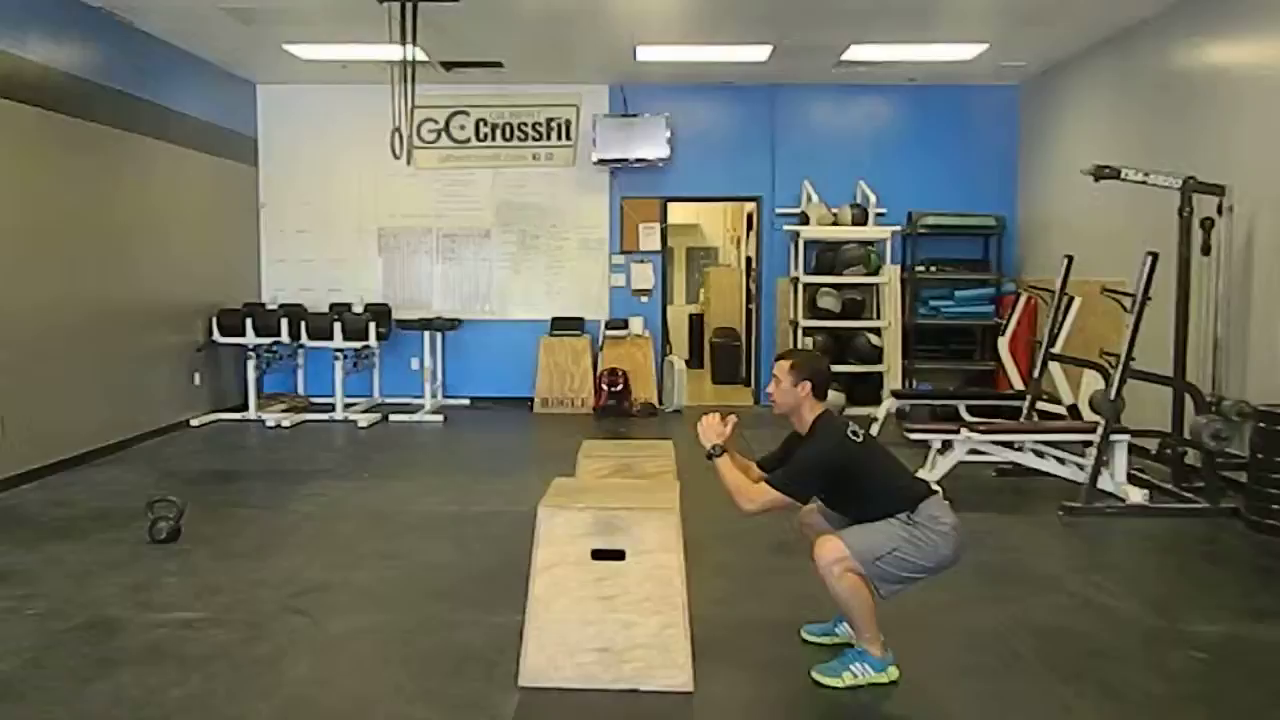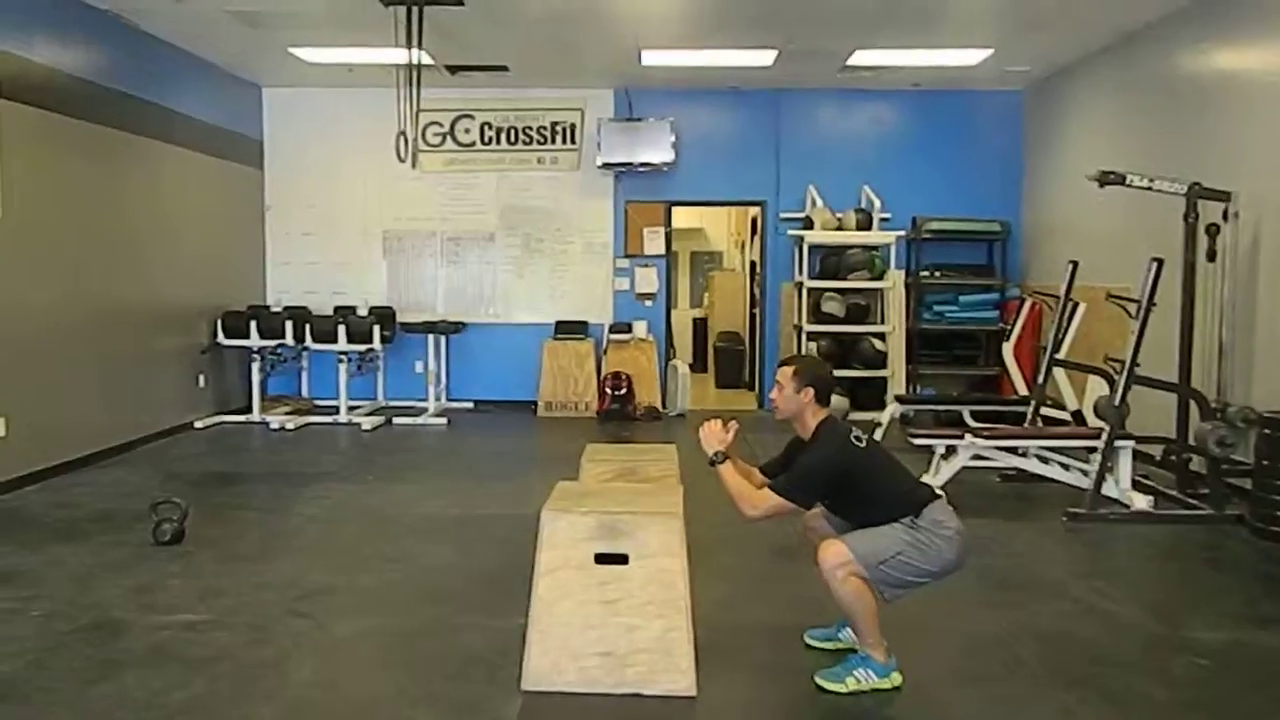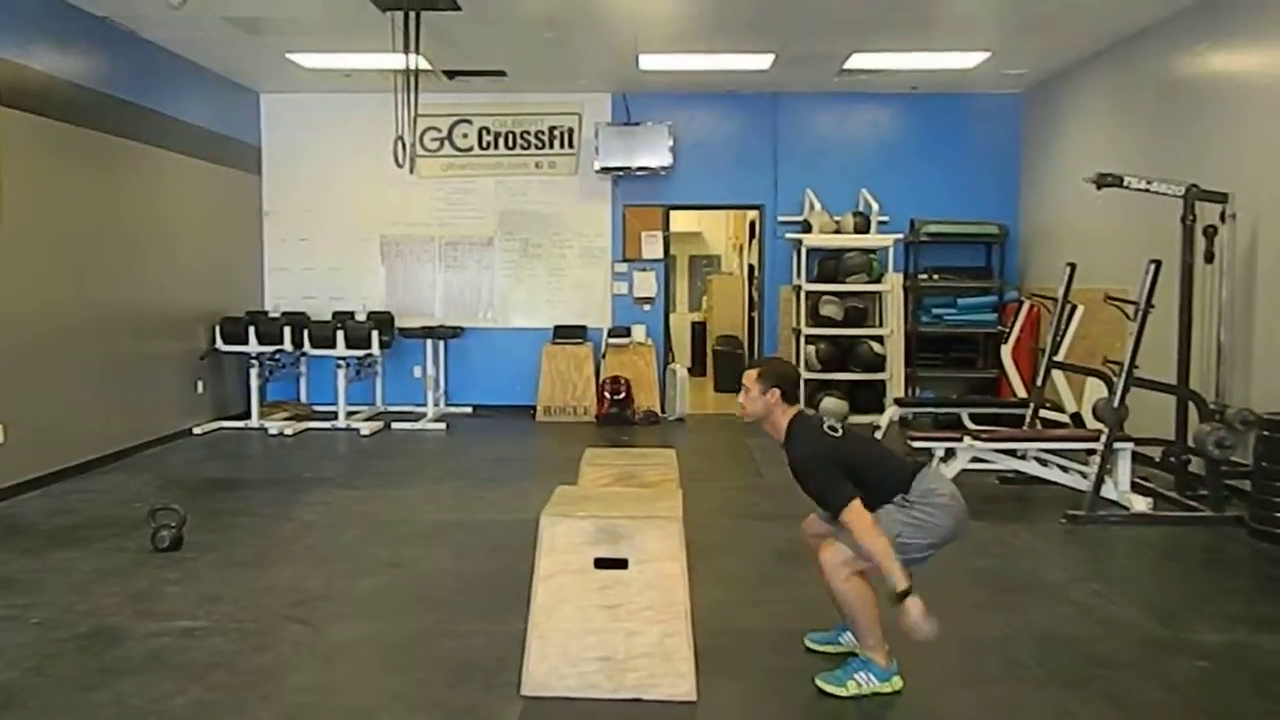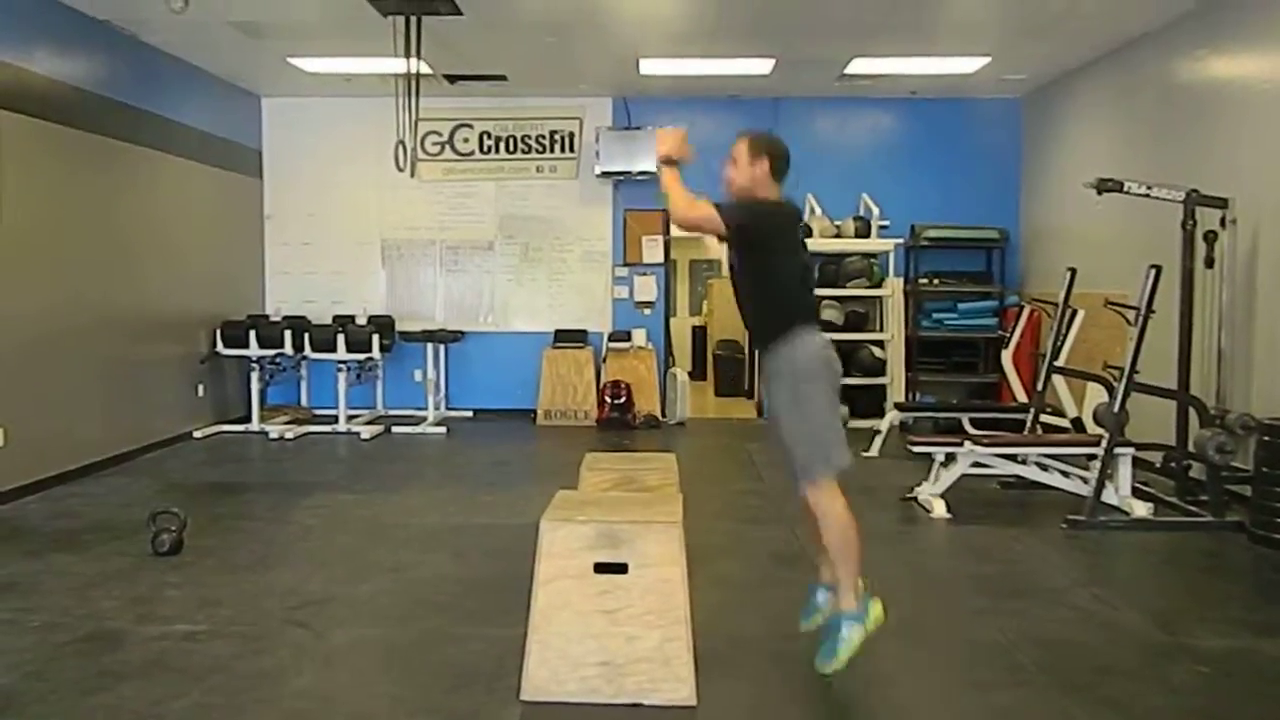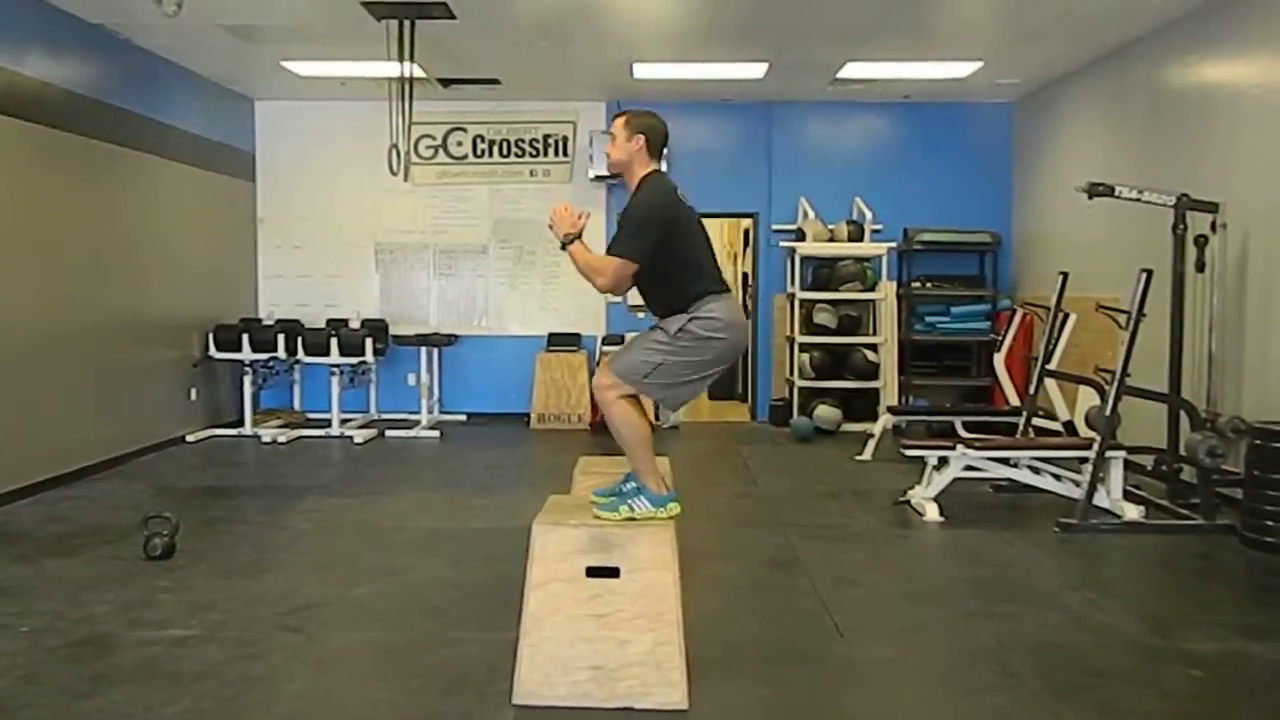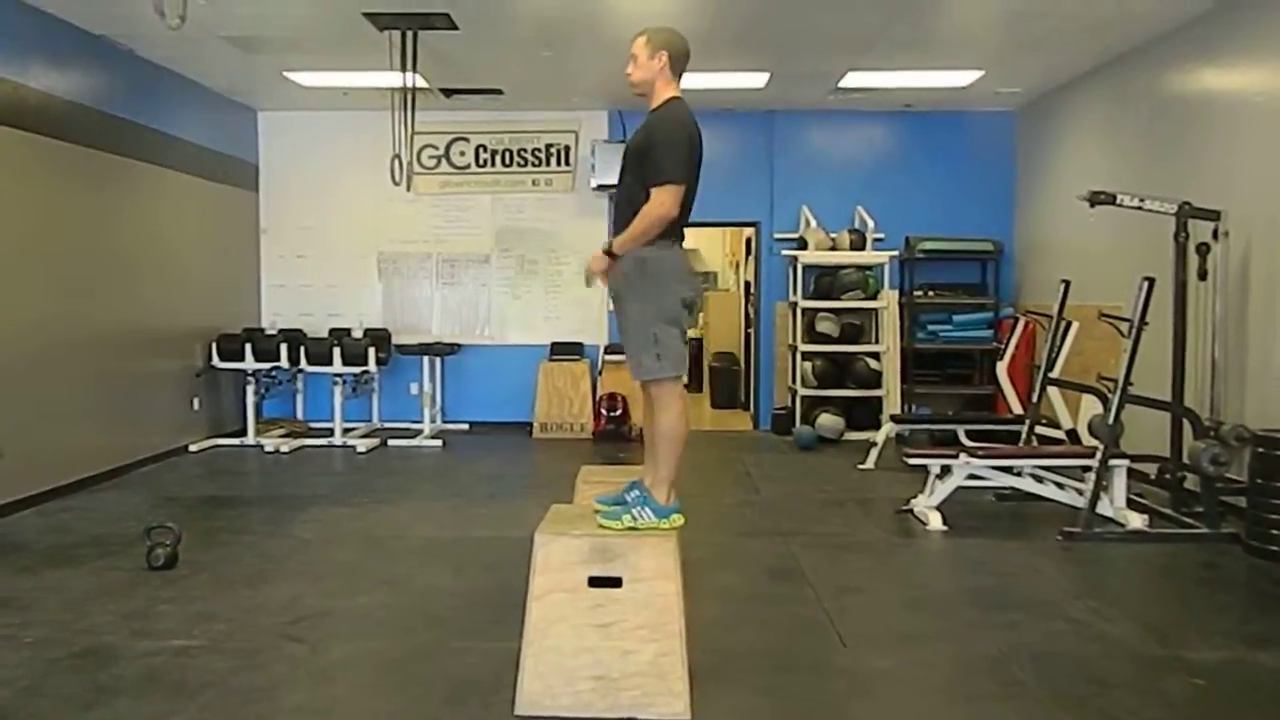
dt=0.5s
person 1, frame 1
left shoulder: (825, 447)
right shoulder: (814, 434)
left elbow: (751, 500)
right elbow: (755, 475)
left wrist: (715, 450)
right wrist: (724, 447)
left hip: (930, 532)
right hip: (908, 518)
left knee: (830, 555)
right knee: (812, 519)
left ankle: (874, 656)
right ankle: (855, 621)
person 1, frame 2
left shoulder: (828, 454)
right shoulder: (816, 440)
left elbow: (755, 506)
right elbow: (759, 481)
left wrist: (717, 457)
right wrist: (726, 454)
left hip: (934, 536)
right hip: (911, 523)
left knee: (834, 559)
right knee: (816, 524)
left ankle: (878, 662)
right ankle: (858, 626)
person 1, frame 3
left shoulder: (807, 452)
right shoulder: (803, 430)
left elbow: (860, 521)
left wrist: (904, 594)
left hip: (932, 504)
right hip: (913, 494)
left knee: (837, 558)
right knee: (815, 530)
left ankle: (879, 665)
right ankle: (856, 631)
person 1, frame 4
left shoulder: (768, 218)
right shoulder: (763, 219)
left elbow: (687, 215)
right elbow: (700, 215)
left wrist: (668, 163)
right wrist: (675, 161)
left hip: (797, 359)
right hip: (787, 358)
left knee: (818, 486)
right knee: (811, 483)
left ankle: (852, 606)
right ankle: (834, 587)
person 1, frame 5
left shoulder: (648, 205)
right shoulder: (656, 198)
left elbow: (607, 280)
right elbow: (622, 281)
left wrist: (569, 241)
right wrist: (579, 240)
left hip: (706, 324)
right hip: (703, 318)
left knee: (608, 385)
right knee: (618, 383)
left ankle: (655, 495)
right ankle: (645, 480)
person 1, frame 6
left shoulder: (670, 123)
right shoulder: (664, 120)
left elbow: (663, 207)
left wrist: (610, 251)
right wrist: (619, 251)
left hip: (650, 263)
right hip: (647, 262)
left knee: (663, 384)
right knee: (655, 382)
left ankle: (661, 501)
right ankle: (650, 486)
